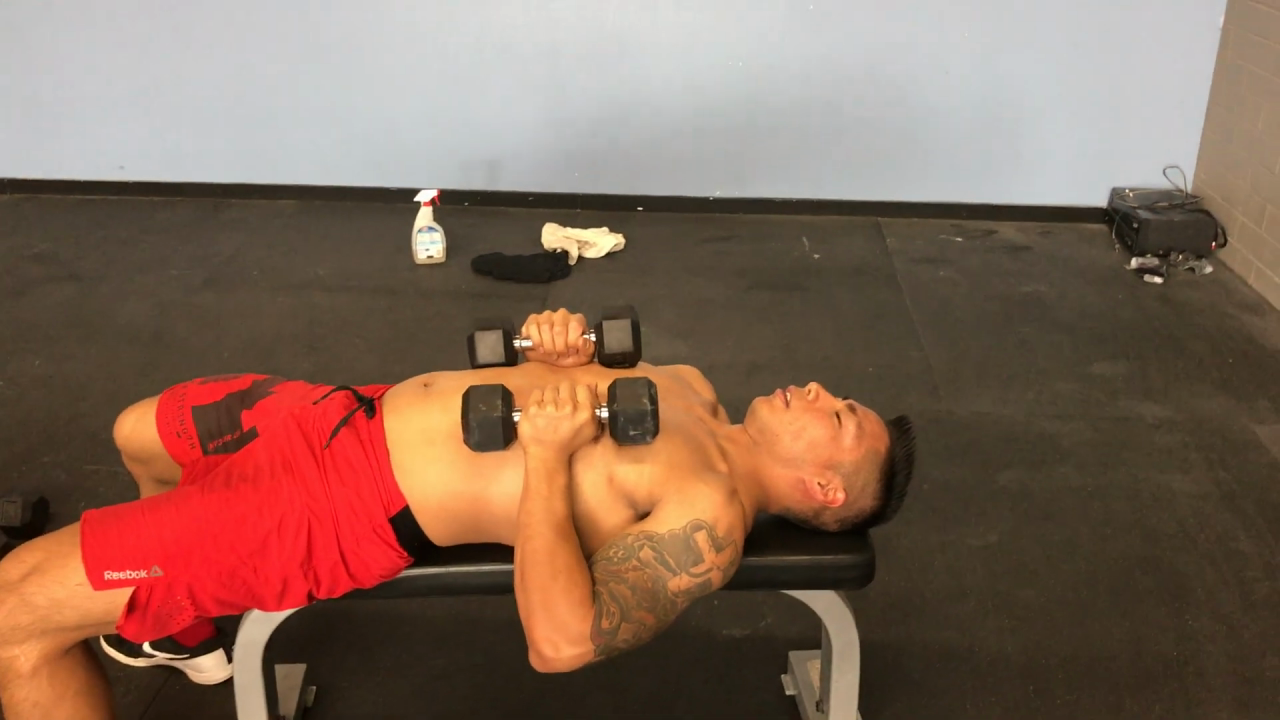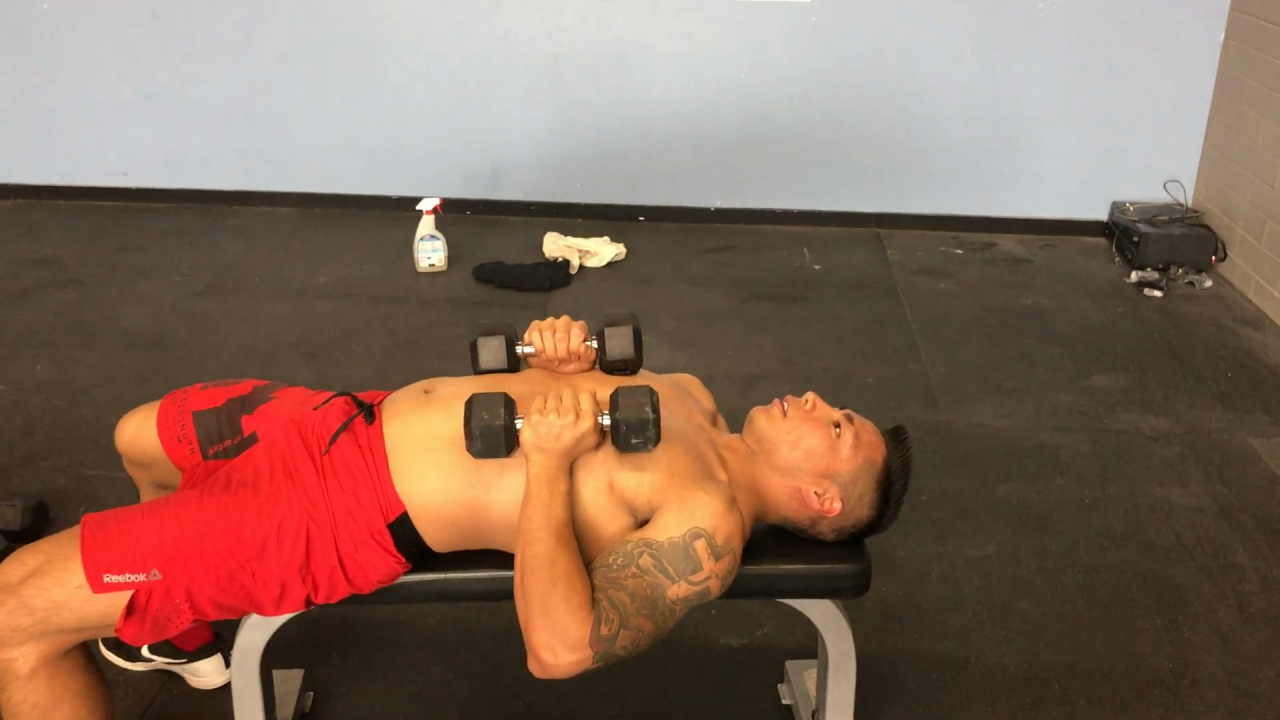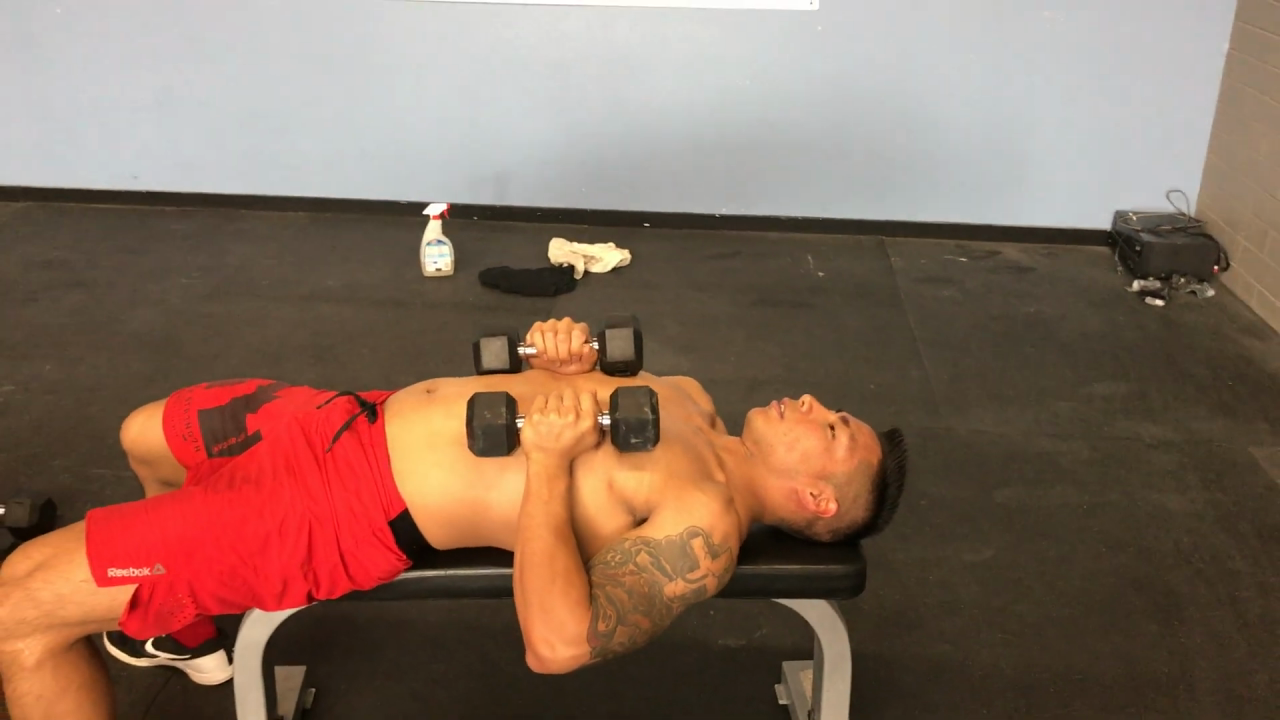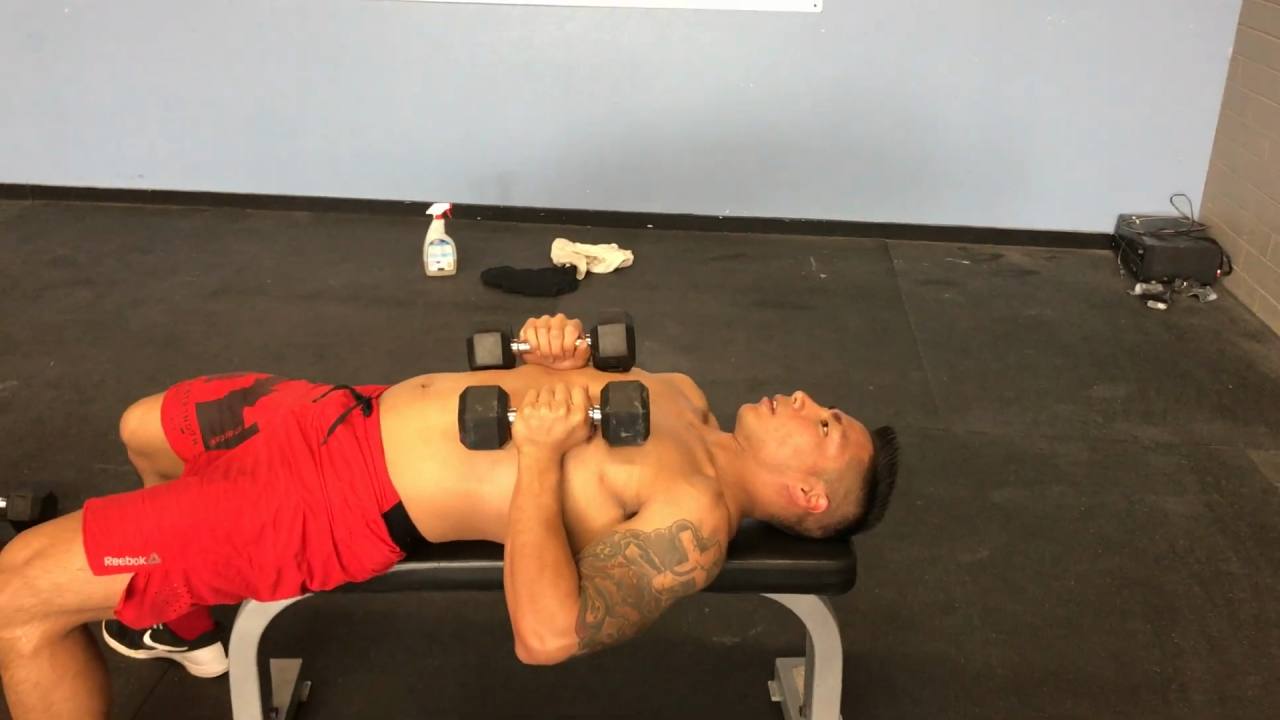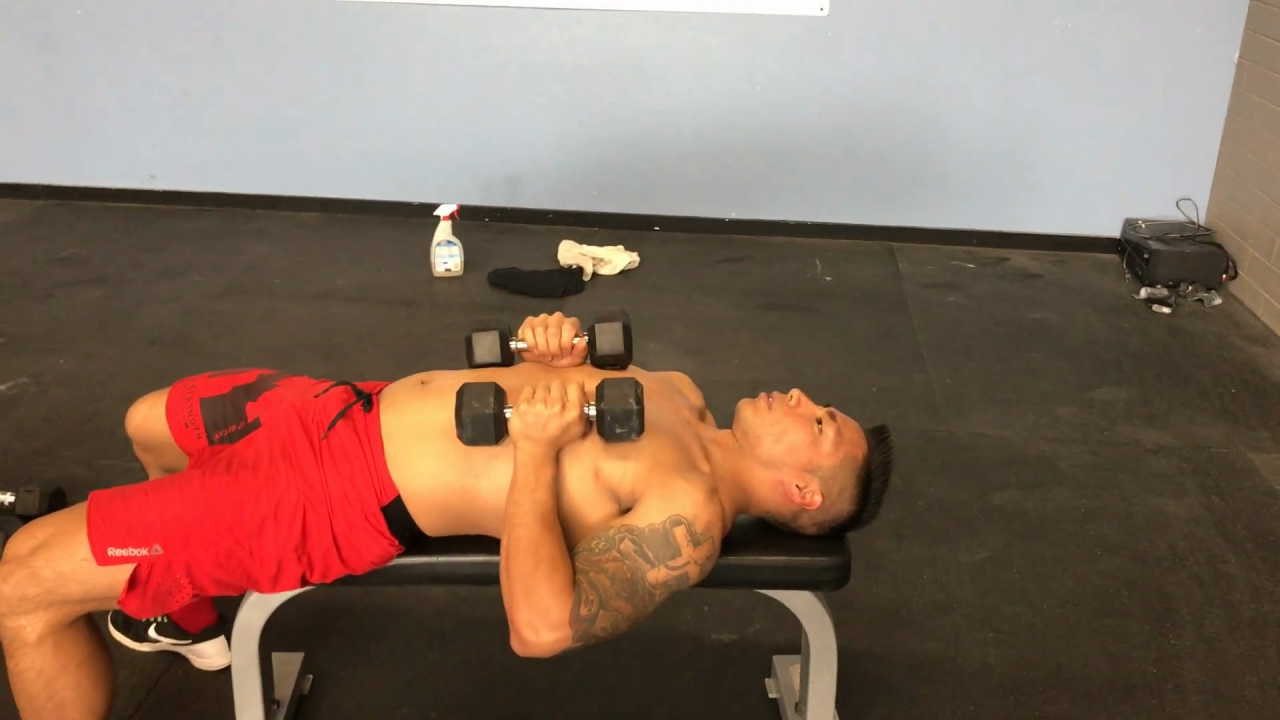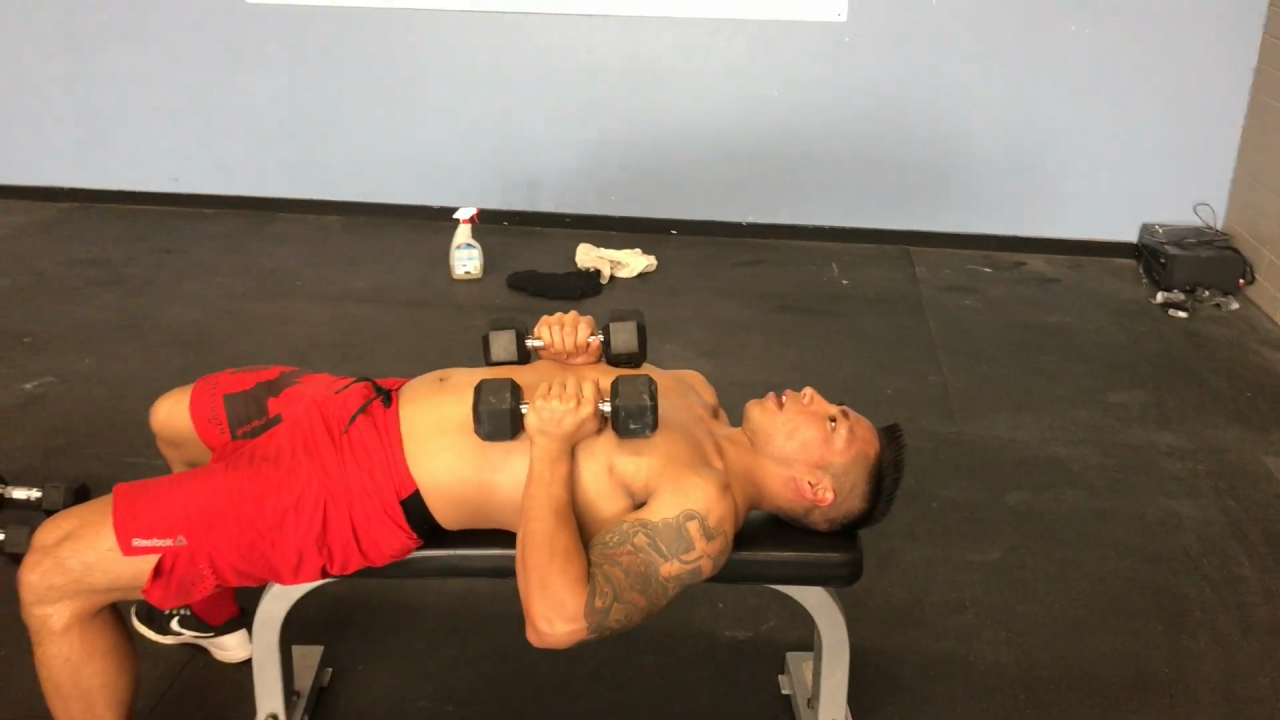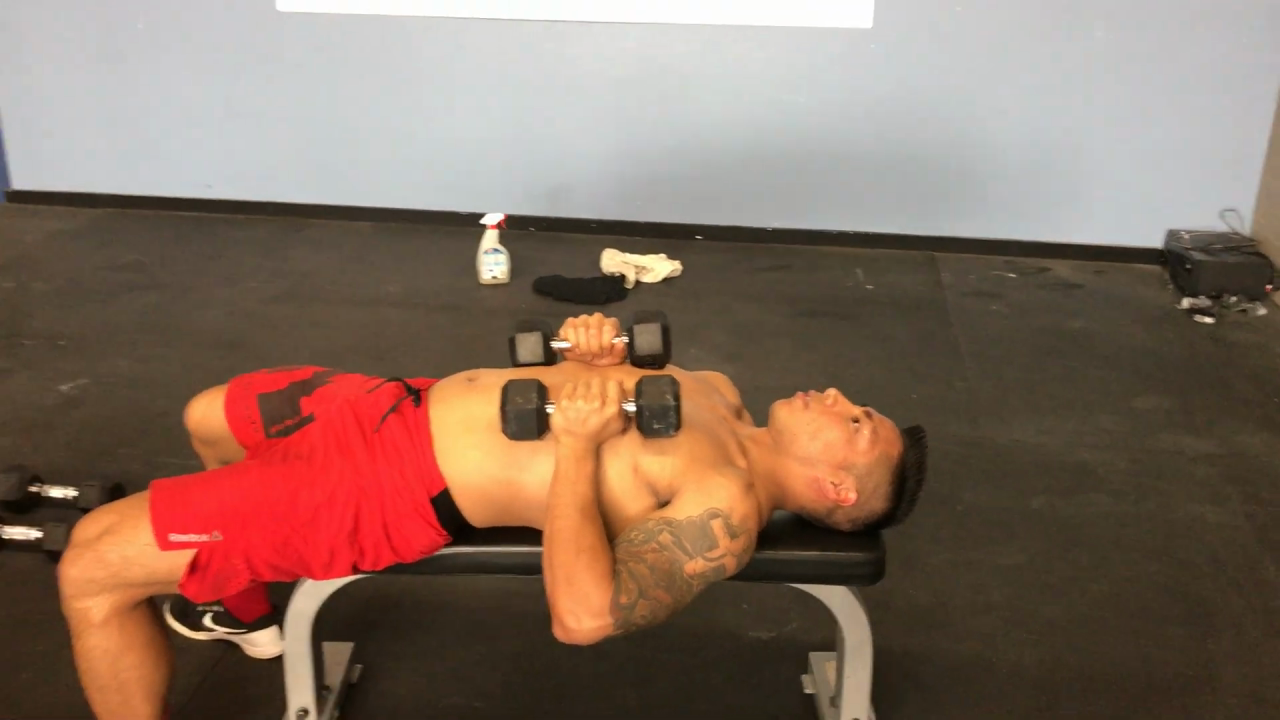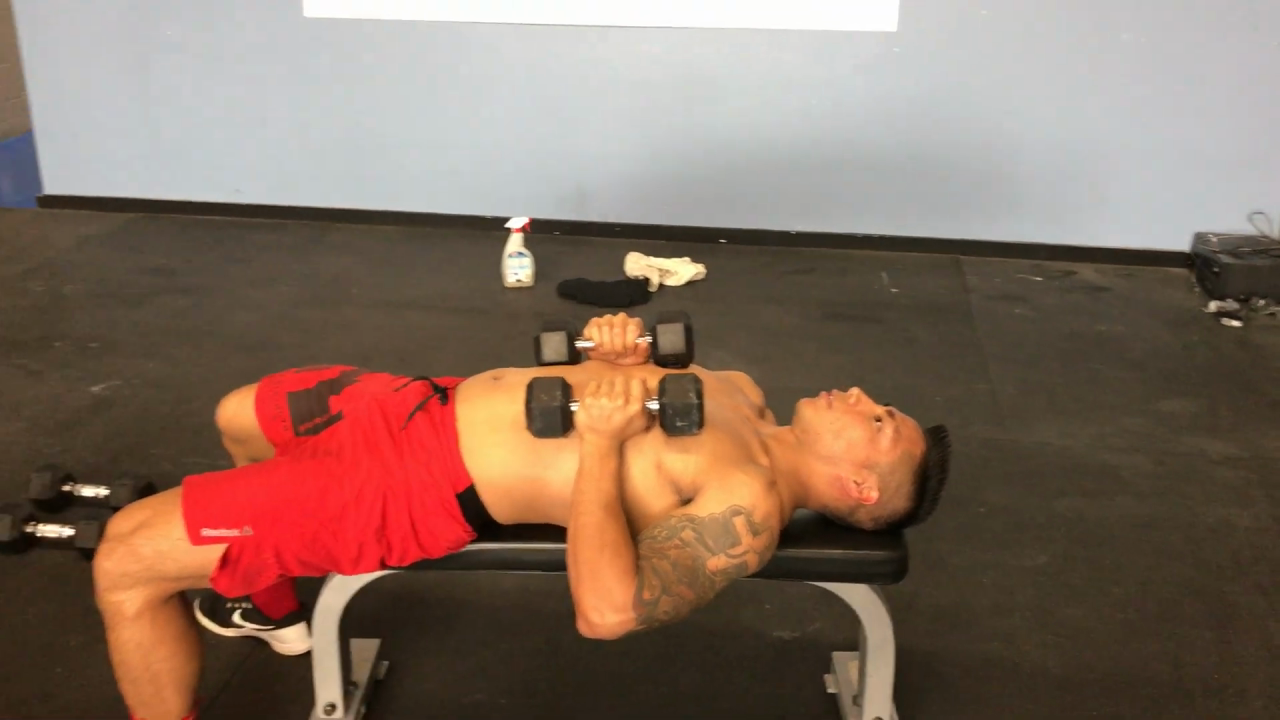
dt=0.2s
person 1, frame 1
left shoulder: (710, 519)
right shoulder: (692, 388)
left elbow: (560, 642)
right elbow: (581, 387)
left wrist: (546, 454)
right wrist: (556, 347)
left hip: (352, 509)
right knee: (142, 434)
right ankle: (182, 630)
person 1, frame 2
left shoulder: (708, 528)
right shoulder: (688, 397)
right elbow: (583, 390)
left wrist: (547, 462)
right wrist: (558, 358)
left hip: (349, 513)
right knee: (141, 439)
right ankle: (178, 635)
person 1, frame 3
left shoulder: (706, 529)
right shoulder: (688, 401)
left elbow: (557, 643)
left wrist: (548, 460)
right wrist: (558, 359)
left hip: (352, 510)
right knee: (148, 438)
right ankle: (183, 631)
person 1, frame 4
left shoulder: (695, 523)
right shoulder: (682, 397)
left elbow: (544, 634)
left wrist: (539, 454)
right wrist: (552, 353)
left hip: (346, 502)
right knee: (146, 429)
right ankle: (181, 622)
person 1, frame 5
left shoulder: (690, 518)
right shoulder: (678, 395)
left elbow: (541, 626)
left wrist: (534, 449)
right wrist: (548, 351)
left hip: (347, 496)
right knee: (151, 423)
right ankle: (187, 617)
person 1, frame 6
left shoulder: (703, 513)
right shoulder: (694, 393)
left elbow: (555, 618)
right elbow: (595, 386)
left wrist: (551, 445)
right wrist: (567, 347)
left hip: (366, 490)
left knee: (52, 571)
right knee: (174, 420)
right ankle: (210, 611)
person 1, frame 7
left shoulder: (727, 513)
right shoulder: (719, 395)
left elbow: (582, 615)
left wrist: (577, 443)
right wrist: (593, 349)
left hip: (394, 487)
left knee: (92, 566)
right knee: (210, 418)
right ankle: (240, 608)
person 1, frame 8
left shoulder: (748, 510)
right shoulder: (743, 394)
left elbow: (605, 610)
left wrist: (601, 441)
right wrist: (615, 350)
left hip: (422, 484)
left knee: (126, 560)
right knee: (239, 417)
right ankle: (269, 605)
